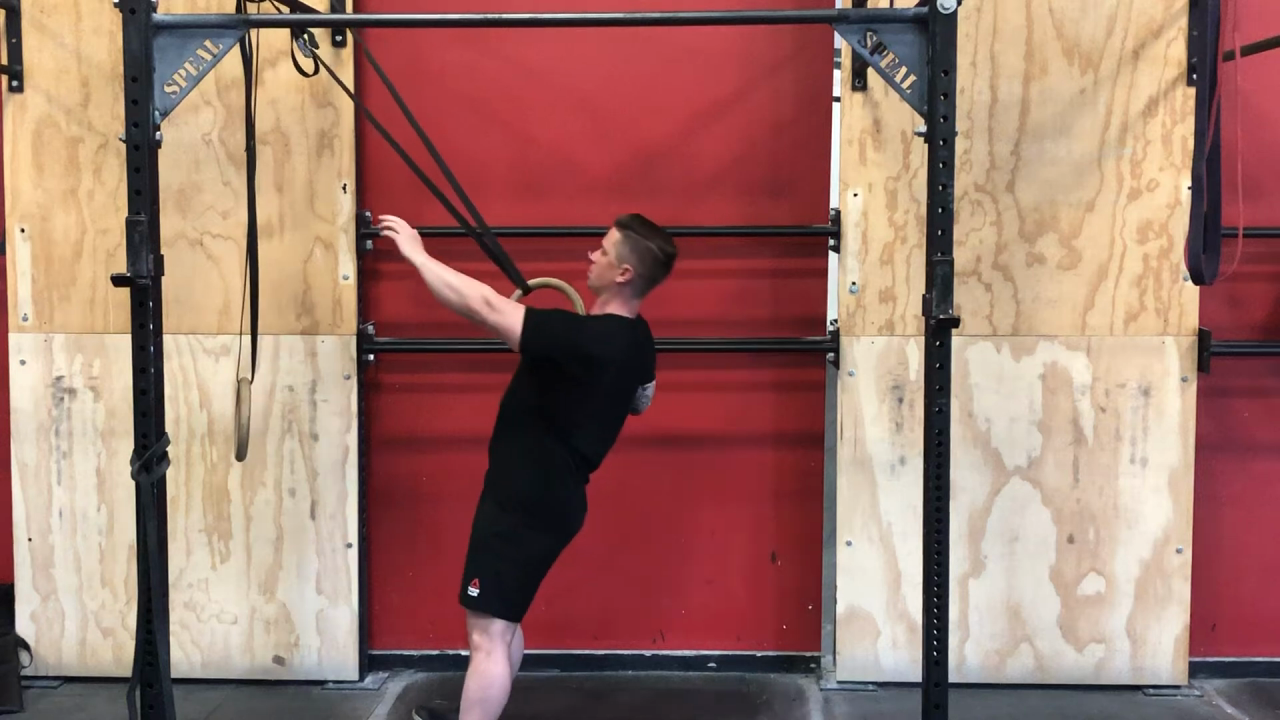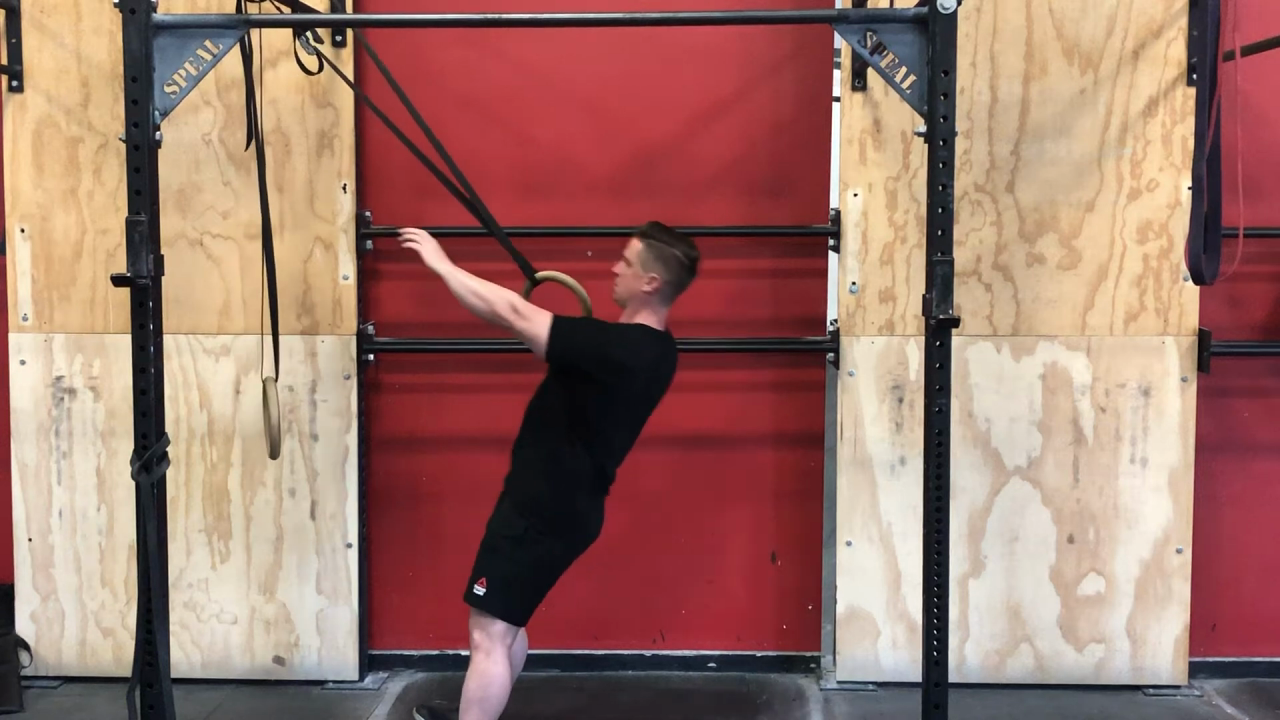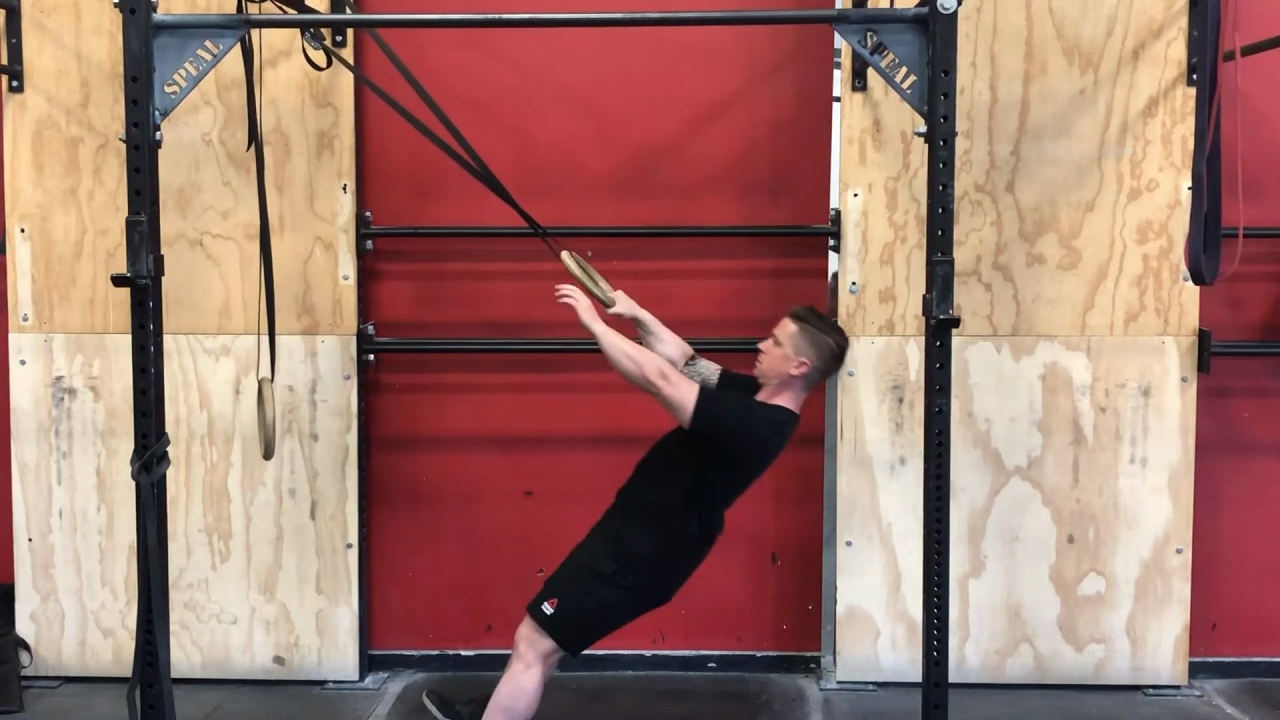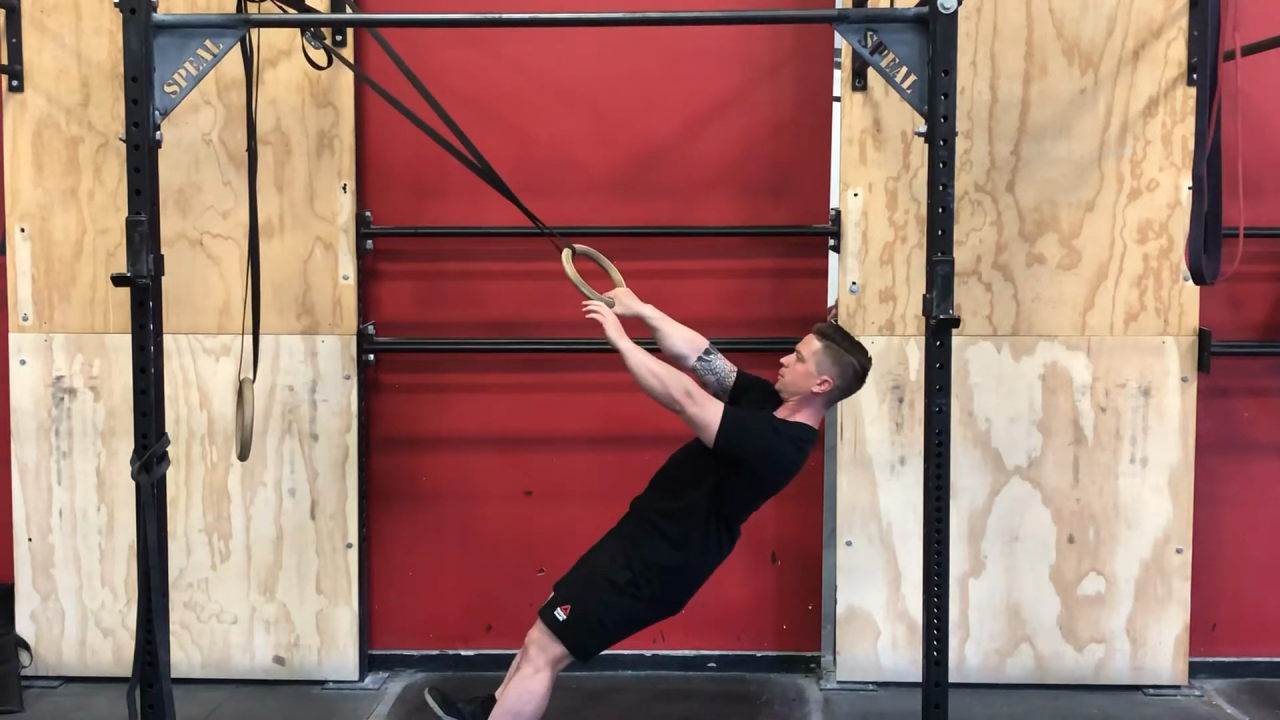
dt=0.7s
person 1, frame 1
left shoulder: (586, 340)
right shoulder: (634, 338)
left elbow: (485, 306)
right elbow: (640, 401)
left wrist: (417, 254)
left hip: (527, 501)
right hip: (546, 495)
left knee: (489, 633)
right knee: (503, 622)
person 1, frame 2
left shoulder: (615, 348)
right shoulder: (652, 348)
left elbow: (513, 314)
left wrist: (440, 263)
right wrist: (582, 333)
left hip: (544, 506)
right hip: (563, 501)
left knee: (489, 633)
right knee: (506, 623)
person 1, frame 3
left shoulder: (752, 424)
right shoulder: (757, 399)
left elbow: (661, 378)
right elbow: (686, 362)
left wrist: (594, 322)
right wrist: (635, 314)
left hip: (639, 554)
right hip: (637, 536)
left knee: (533, 644)
right knee: (543, 623)
person 1, frame 4
left shoulder: (777, 444)
right shoulder: (768, 405)
left elbow: (684, 398)
right elbow: (698, 356)
left wrist: (620, 339)
right wrist: (640, 310)
left hip: (654, 564)
right hip: (645, 538)
left knee: (543, 650)
right knee: (550, 620)
